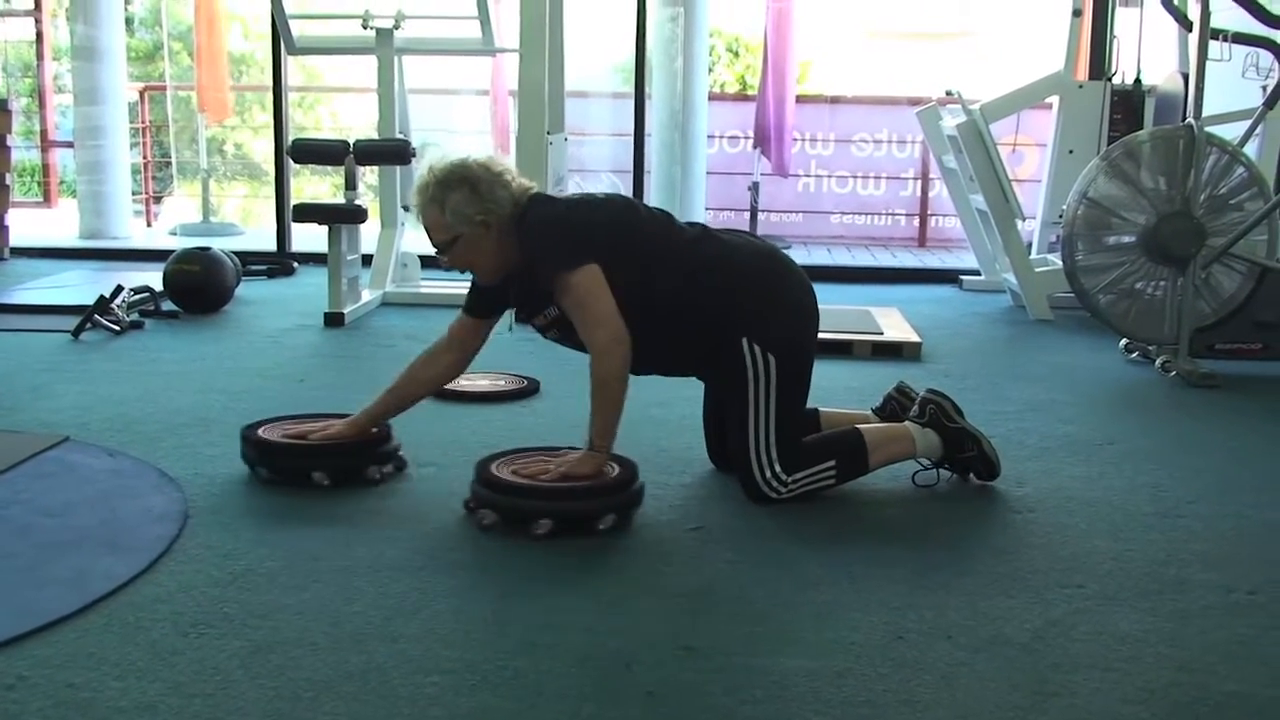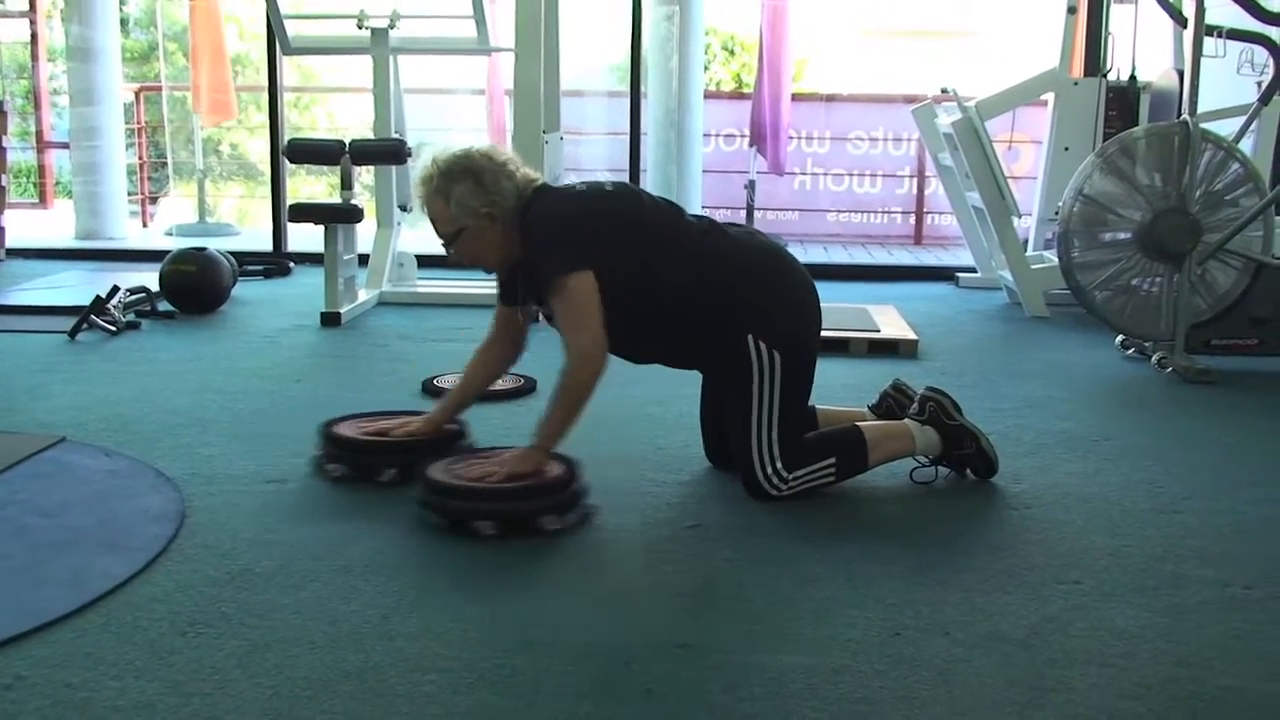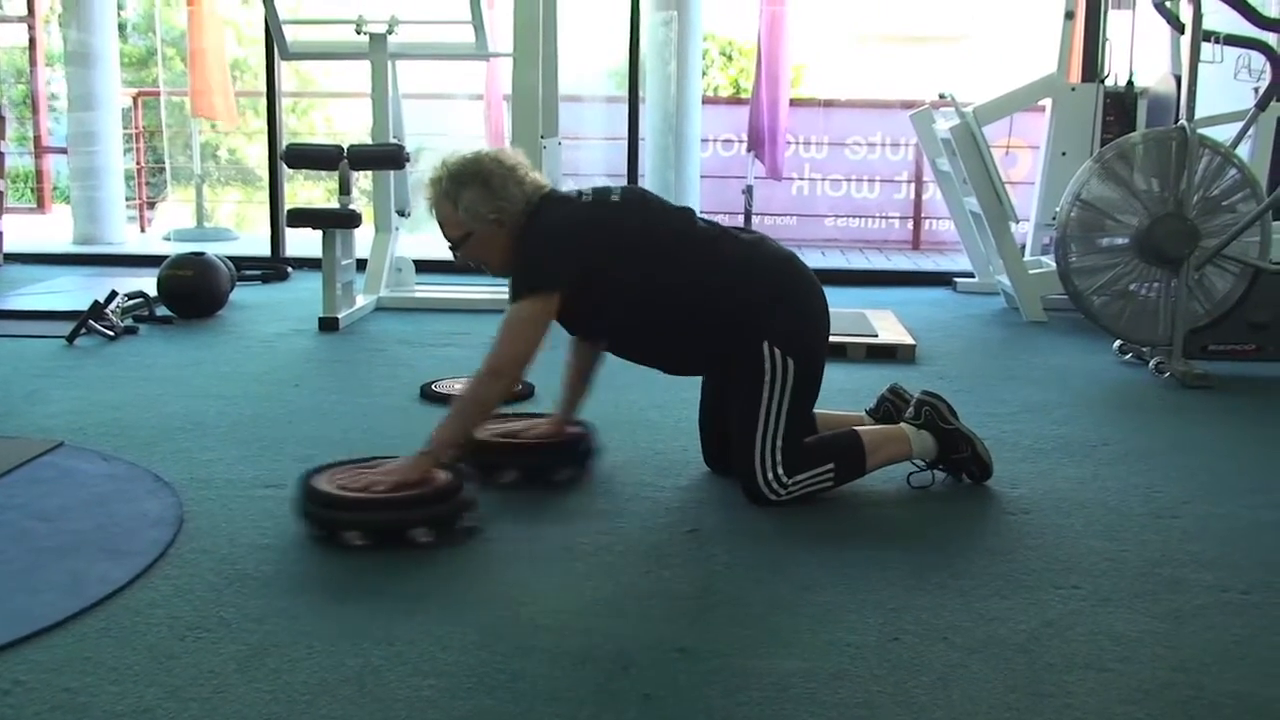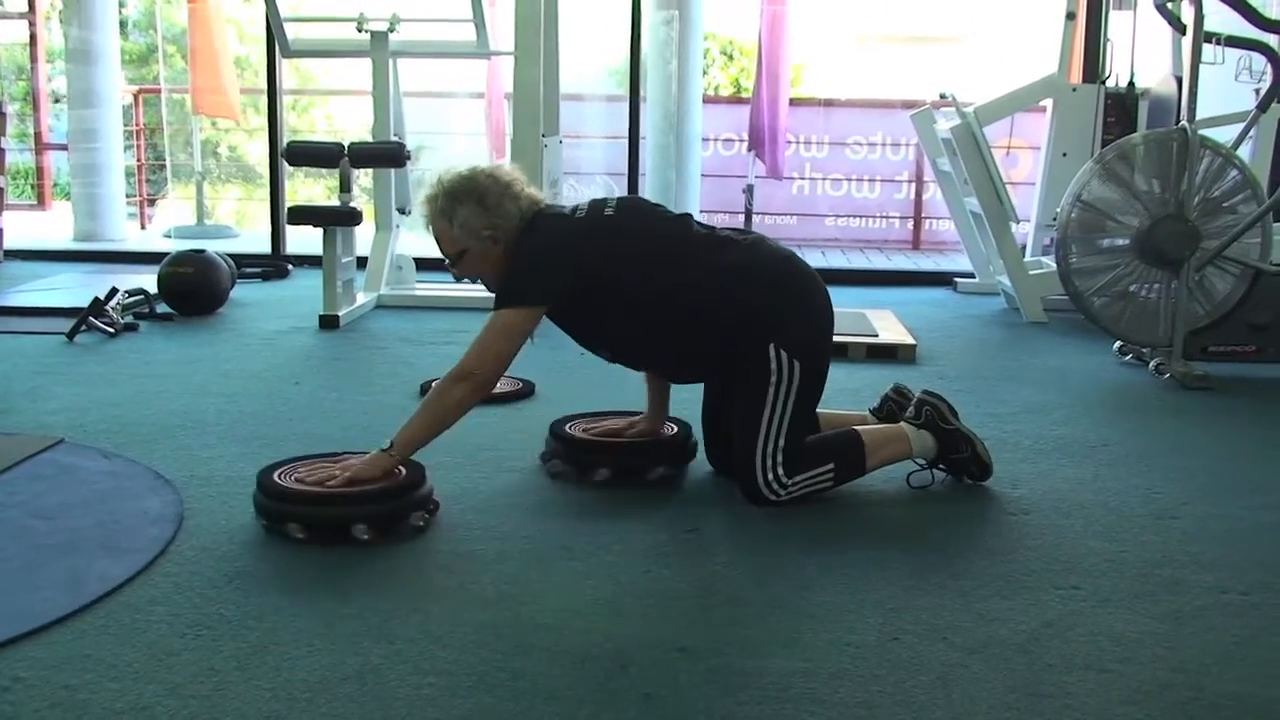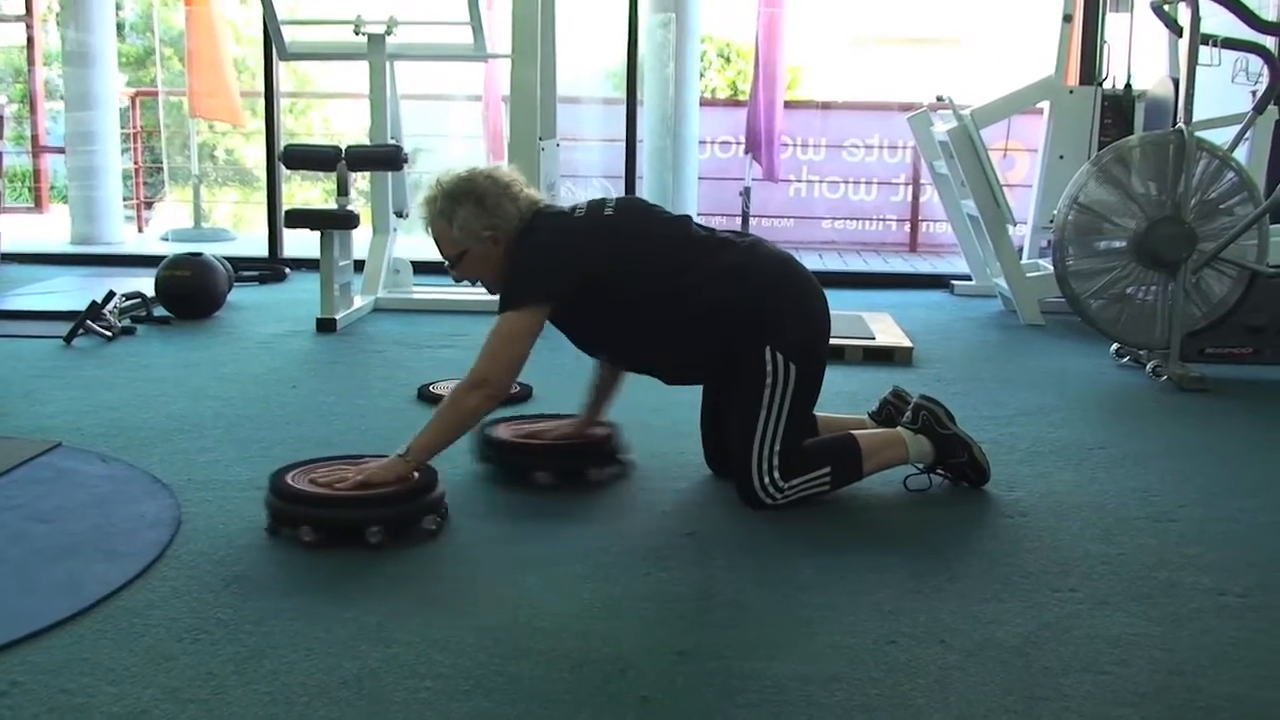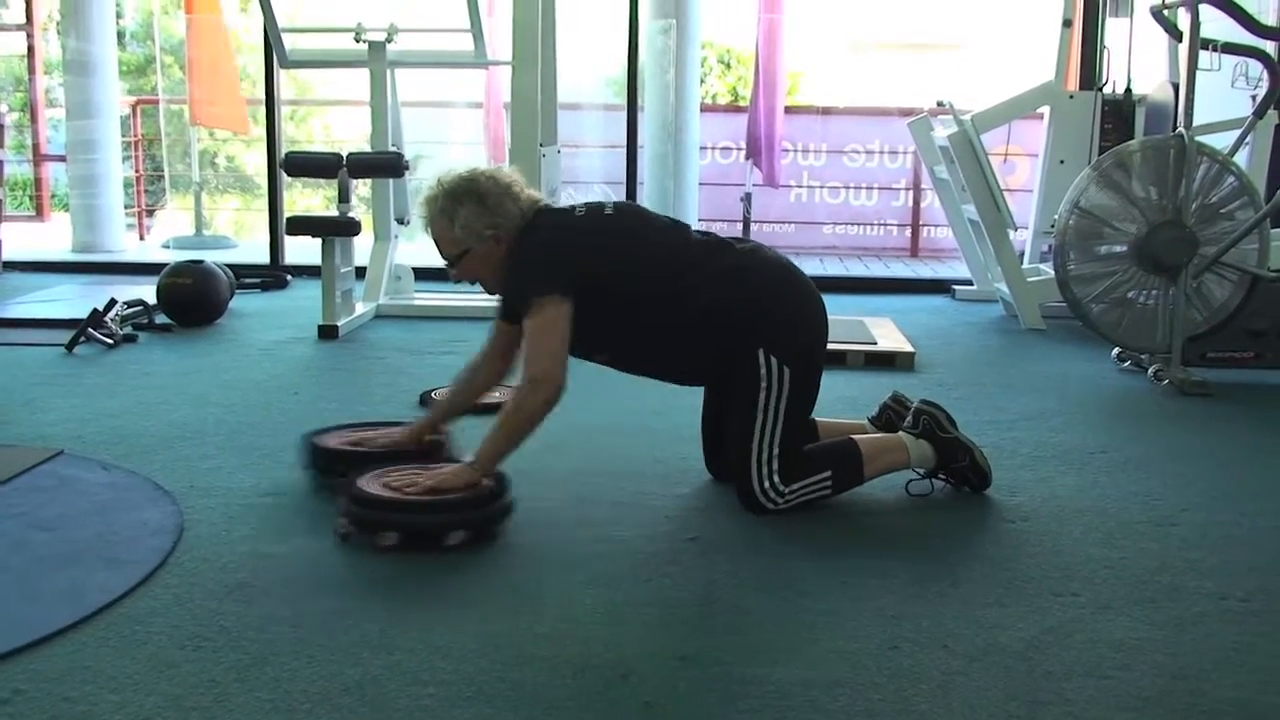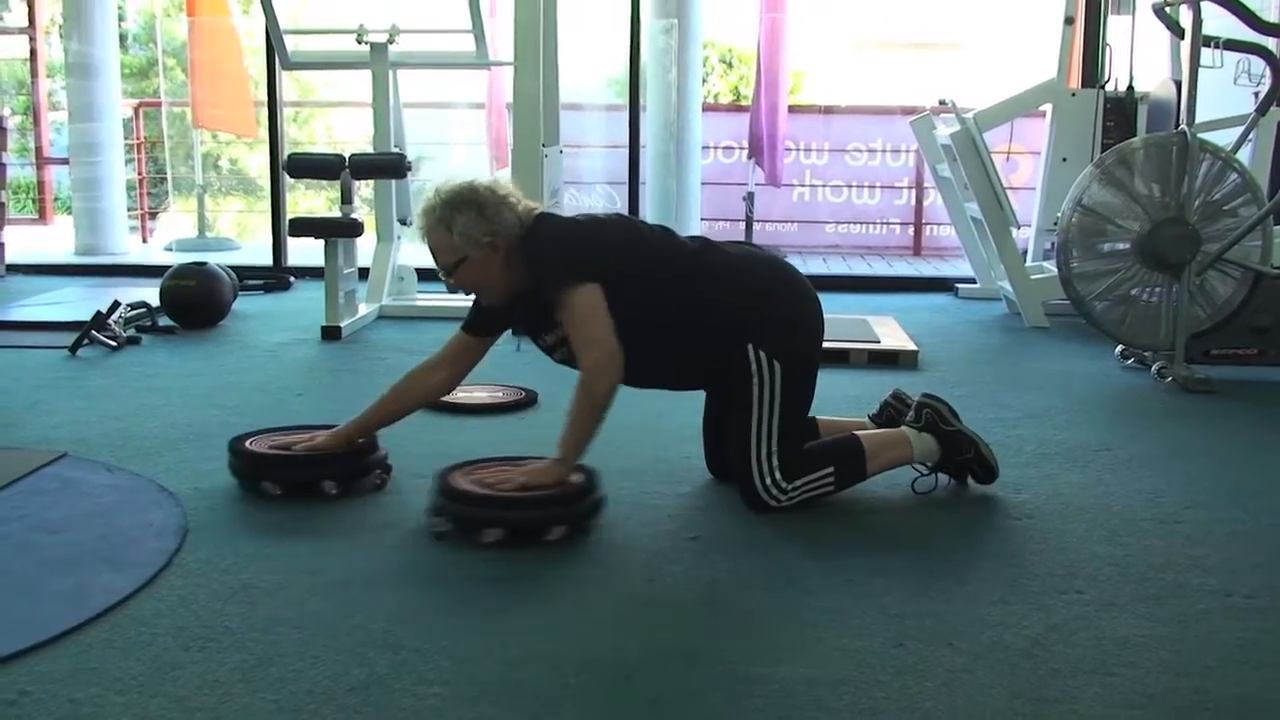
dt=0.3s
person 1, frame 1
left shoulder: (551, 234)
right shoulder: (505, 266)
left elbow: (611, 345)
right elbow: (447, 354)
left wrist: (596, 452)
right wrist: (360, 423)
left hip: (766, 309)
right hip: (743, 311)
left knee: (769, 475)
right knee: (731, 452)
left ankle: (926, 436)
right ankle: (896, 411)
person 1, frame 2
left shoulder: (553, 228)
right shoulder: (521, 246)
left elbow: (586, 358)
right elbow: (503, 343)
left wrist: (536, 451)
right wrist: (438, 417)
left hip: (766, 309)
right hip: (744, 309)
left knee: (772, 475)
right knee: (729, 453)
left ankle: (927, 436)
right ankle: (892, 410)
person 1, frame 3
left shoulder: (549, 241)
right shoulder: (563, 226)
left elbow: (501, 373)
right elbow: (593, 325)
left wrist: (425, 462)
right wrist: (565, 413)
left hip: (778, 316)
right hip: (755, 312)
left knee: (770, 479)
right knee: (725, 455)
left ankle: (922, 440)
right ankle: (889, 414)
person 1, frame 4
left shoulder: (542, 256)
right shoulder: (561, 239)
left elbow: (470, 380)
left wrist: (386, 458)
right wrist: (656, 416)
left hip: (781, 316)
right hip: (753, 312)
left knee: (768, 479)
right knee: (729, 456)
left ankle: (919, 438)
right ankle: (891, 413)
person 1, frame 5
left shoulder: (539, 258)
right shoulder: (557, 241)
left elbow: (486, 386)
right elbow: (624, 321)
left wrist: (402, 463)
right wrist: (587, 416)
left hip: (779, 318)
right hip: (754, 313)
left knee: (765, 481)
right knee: (726, 457)
left ankle: (920, 442)
right ankle: (890, 418)
person 1, frame 6
left shoulder: (540, 254)
right shoulder: (542, 249)
left elbow: (541, 385)
right elbow: (493, 359)
left wrist: (473, 470)
right wrist: (425, 425)
left hip: (775, 321)
right hip: (756, 318)
left knee: (767, 487)
right knee: (728, 465)
left ankle: (923, 449)
right ankle: (891, 423)
person 1, frame 7
left shoulder: (554, 253)
right shoulder: (510, 284)
left elbow: (602, 367)
right elbow: (439, 370)
left wrist: (562, 464)
right wrist: (346, 434)
left hip: (771, 318)
right hip: (748, 323)
left knee: (770, 485)
right knee: (729, 462)
left ankle: (923, 443)
right ankle: (892, 419)
